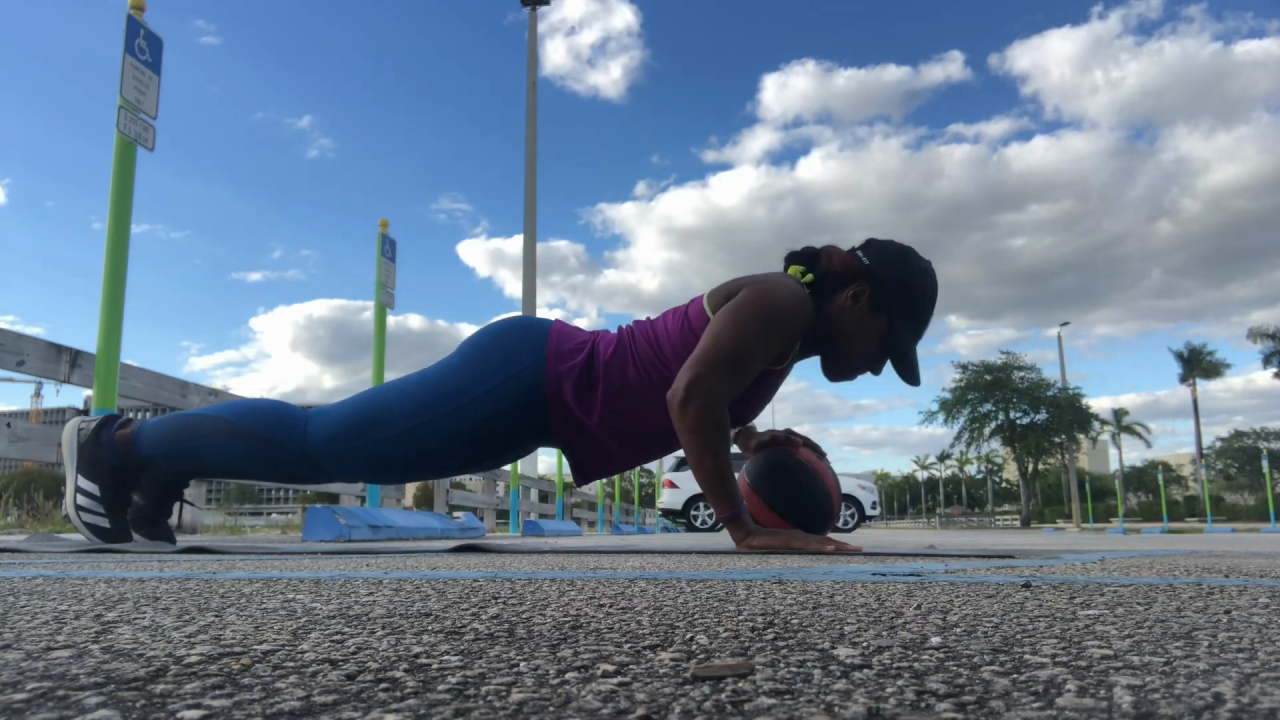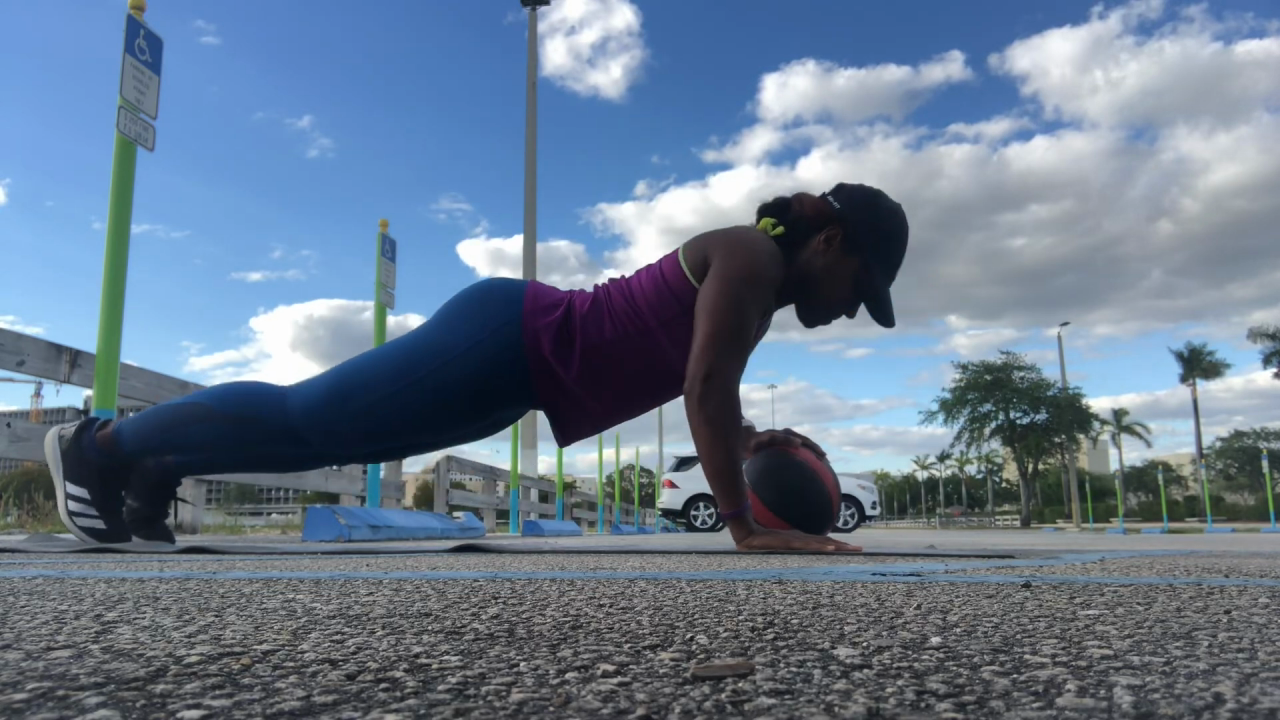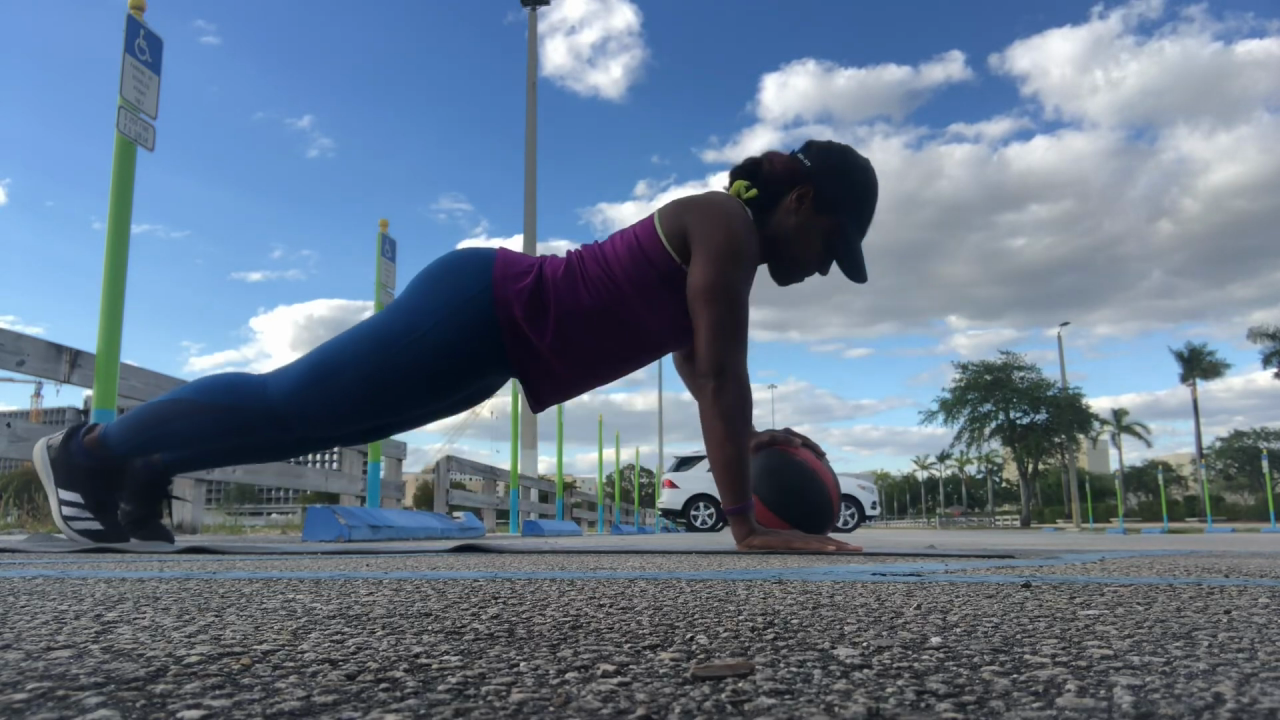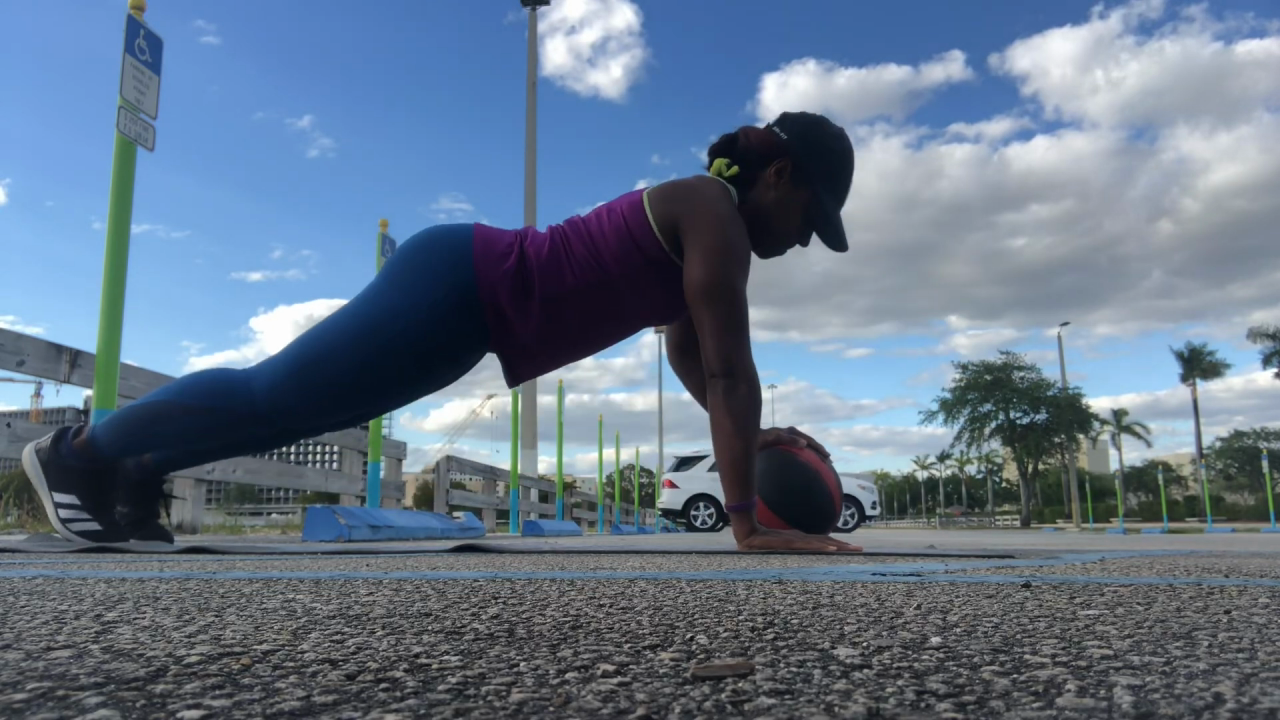
dt=0.2s
person 1, frame 1
left shoulder: (782, 330)
right shoulder: (782, 303)
right elbow: (686, 402)
left wrist: (750, 436)
right wrist: (742, 527)
left hip: (542, 390)
right hip: (524, 383)
left knee: (328, 446)
right knee: (315, 438)
left ankle: (160, 468)
right ankle: (115, 443)
person 1, frame 2
left shoulder: (757, 285)
right shoulder: (753, 258)
left elbow: (706, 385)
right elbow: (702, 387)
left wrist: (748, 442)
right wrist: (741, 523)
left hip: (517, 363)
right hip: (501, 343)
left knee: (316, 431)
right knee: (300, 418)
left ankle: (151, 474)
right ankle: (98, 444)
person 1, frame 3
left shoulder: (725, 248)
right shoulder: (727, 226)
left elbow: (695, 365)
right elbow: (720, 377)
left wrist: (744, 439)
right wrist: (744, 522)
left hip: (489, 334)
right hip: (475, 312)
left knee: (302, 417)
right knee: (284, 404)
left ankle: (141, 473)
right ankle: (86, 450)
person 1, frame 4
left shoulder: (701, 226)
right shoulder: (716, 213)
left elbow: (690, 359)
right elbow: (728, 369)
left wrist: (748, 433)
right wrist: (746, 521)
left hip: (468, 296)
right hip: (455, 291)
left knee: (292, 404)
right knee: (271, 395)
left ankle: (134, 474)
right ankle: (79, 451)
